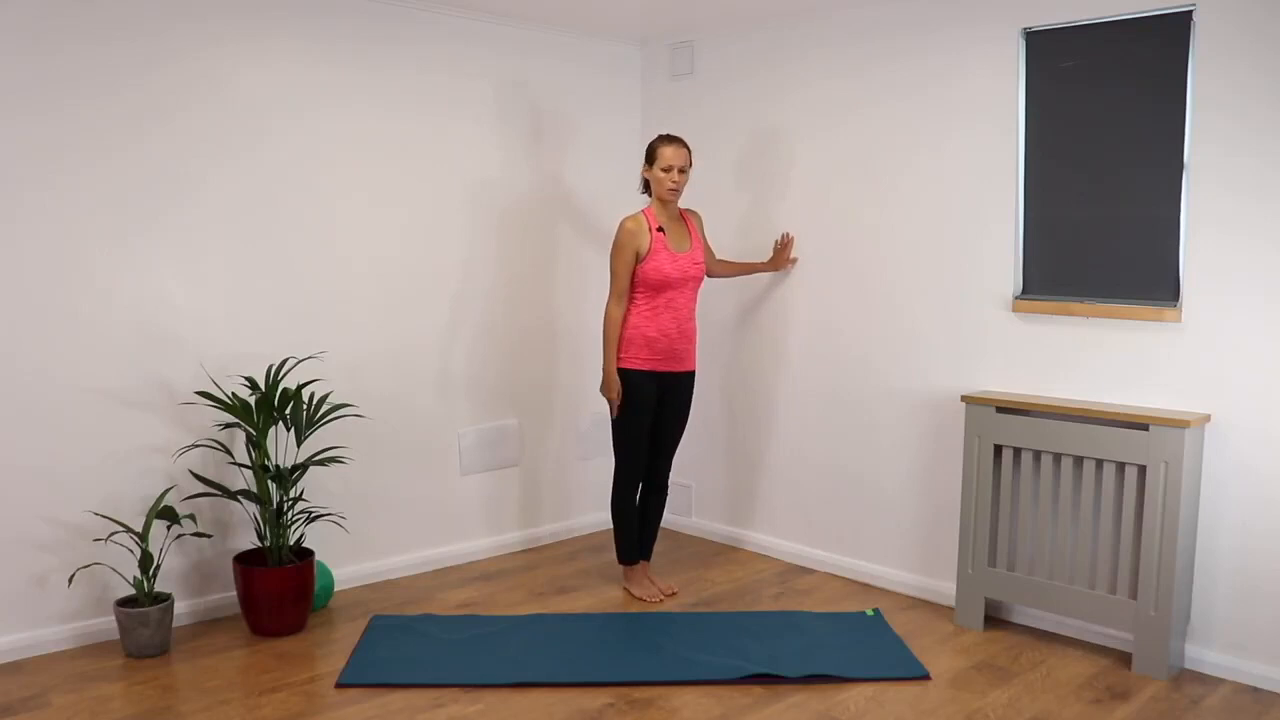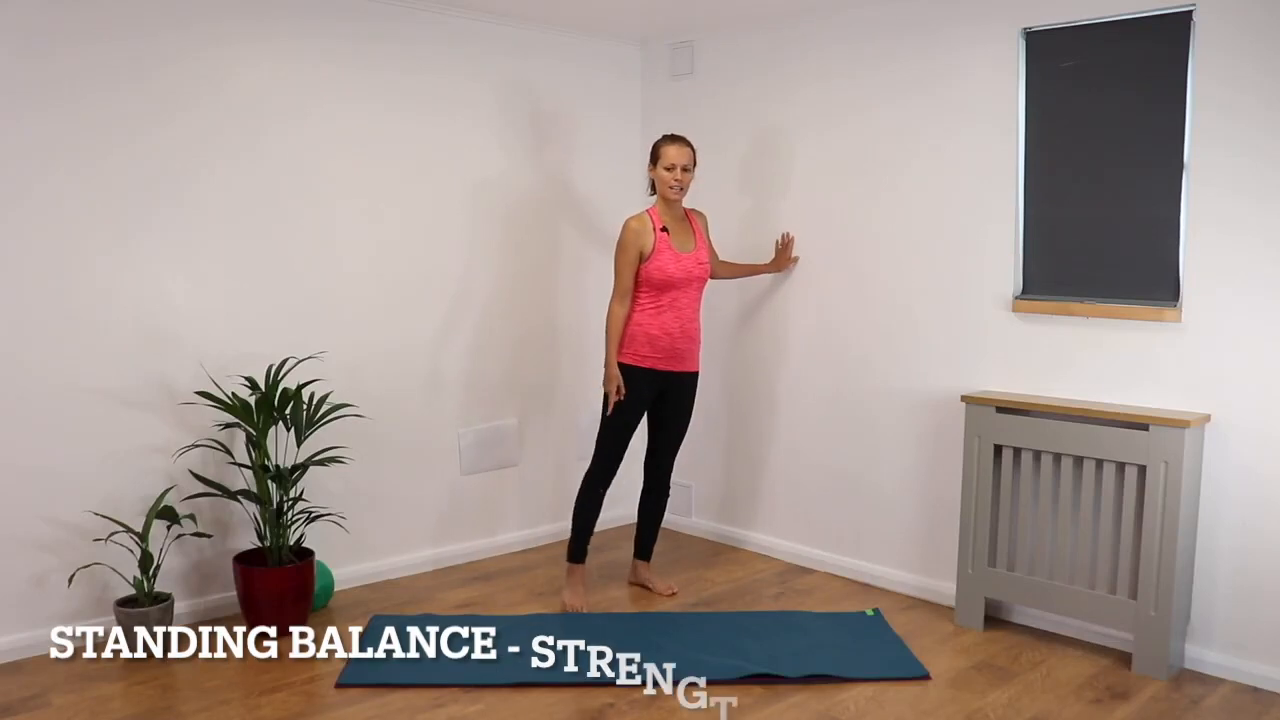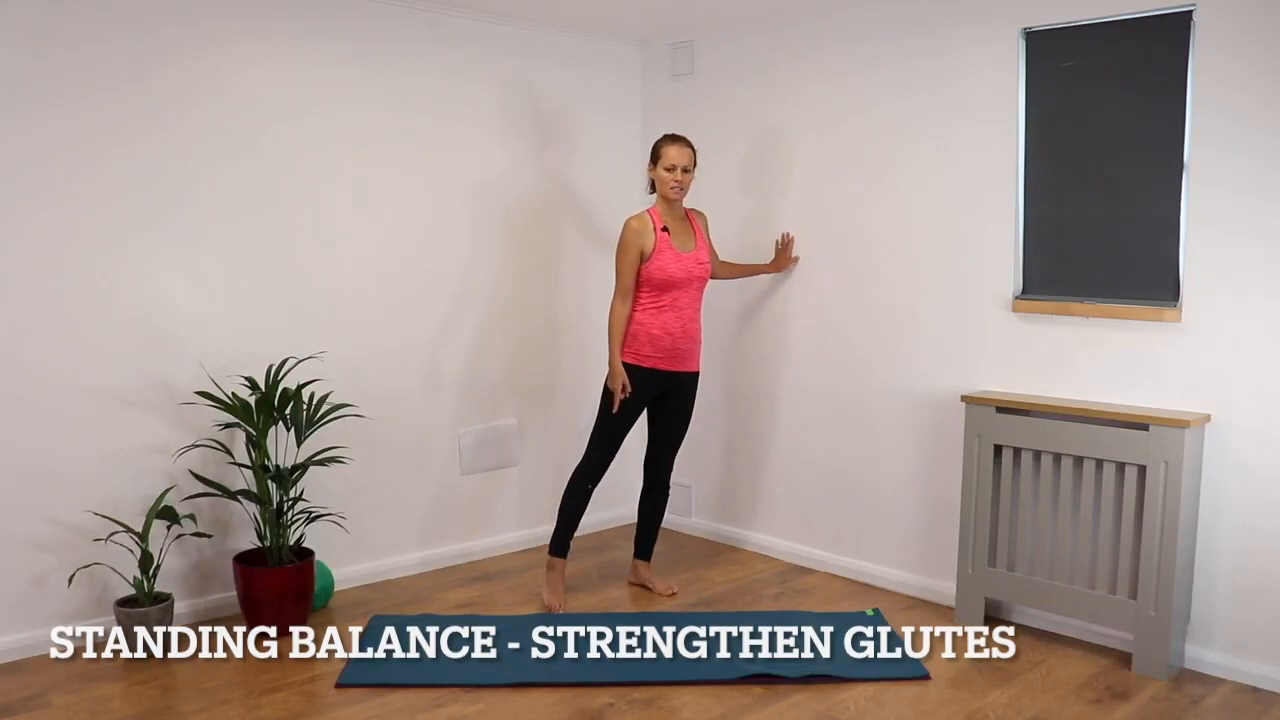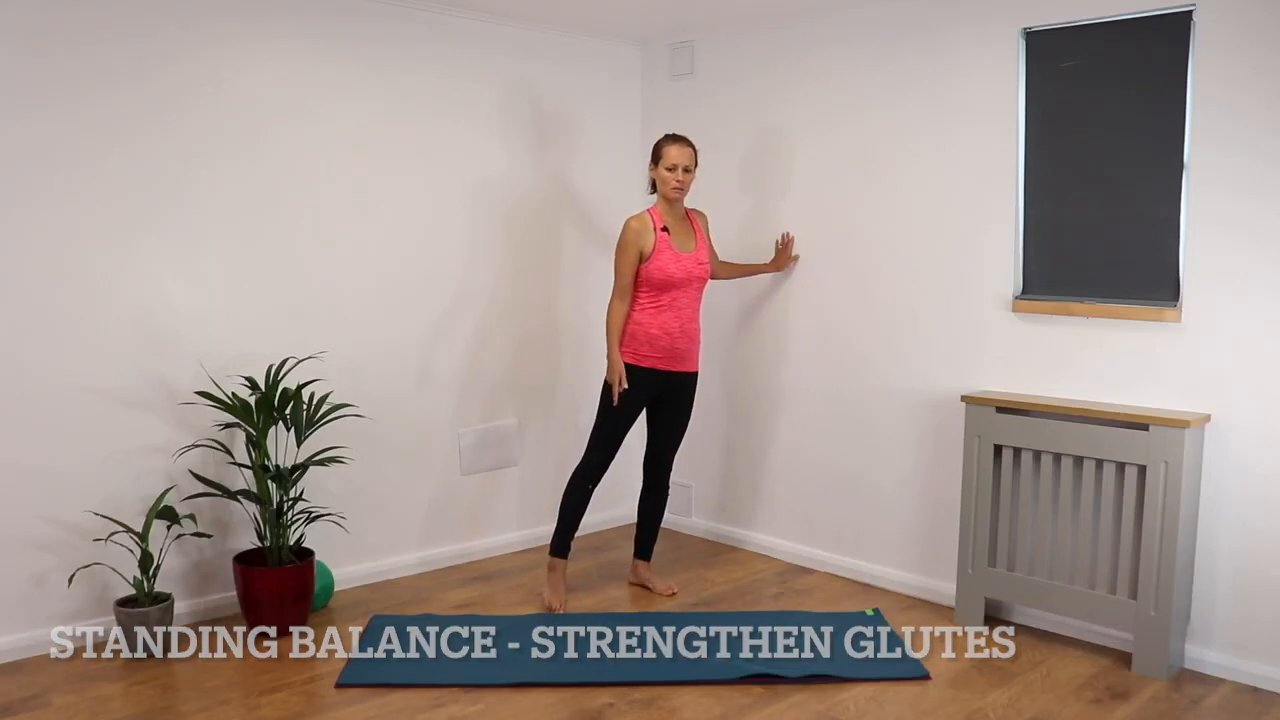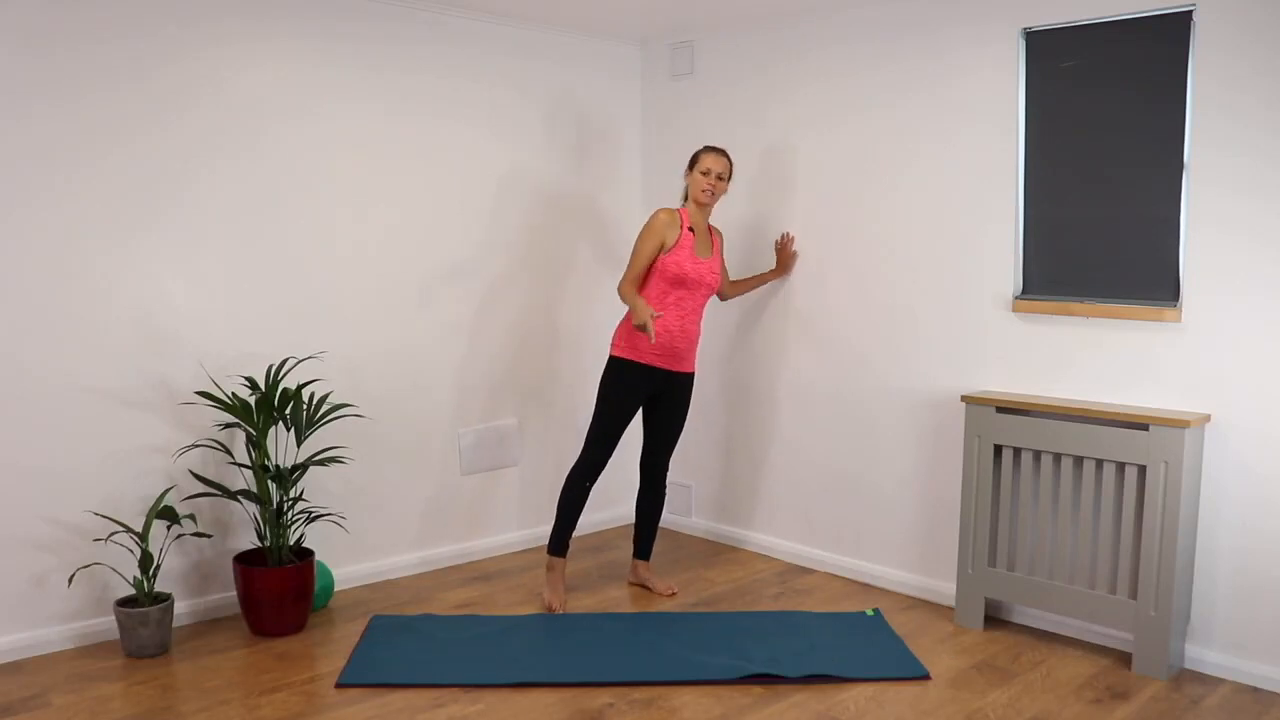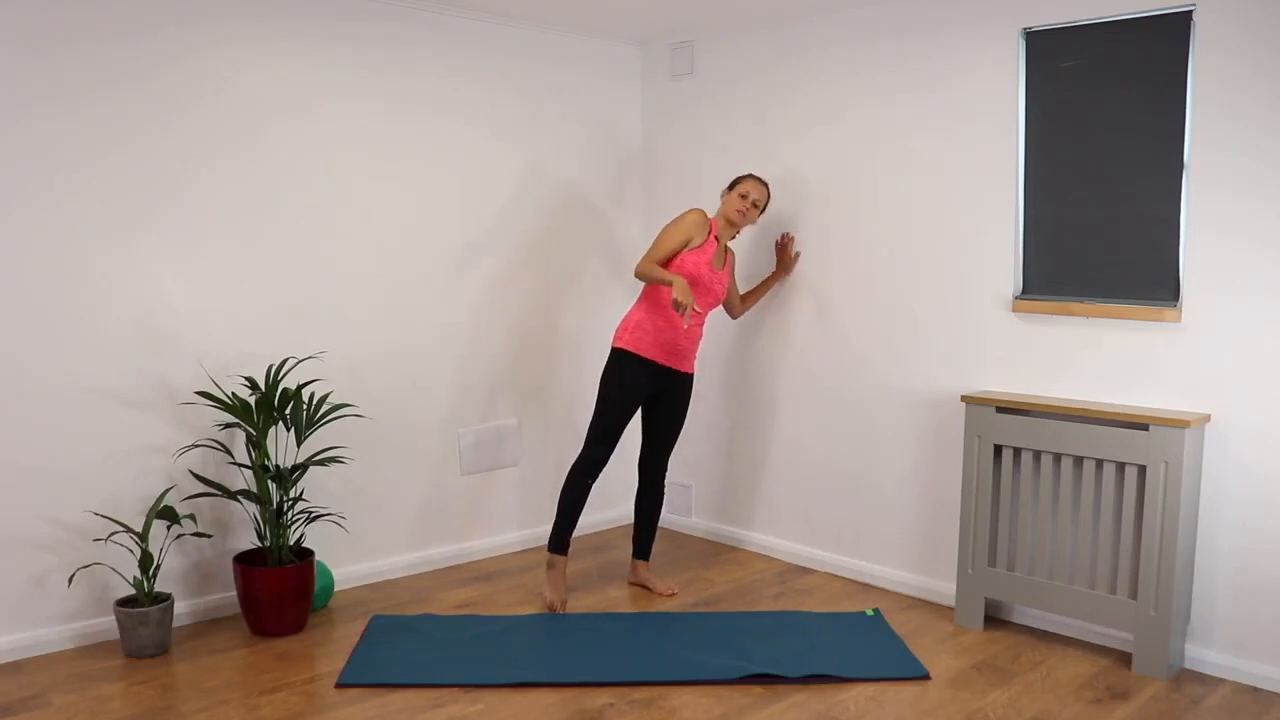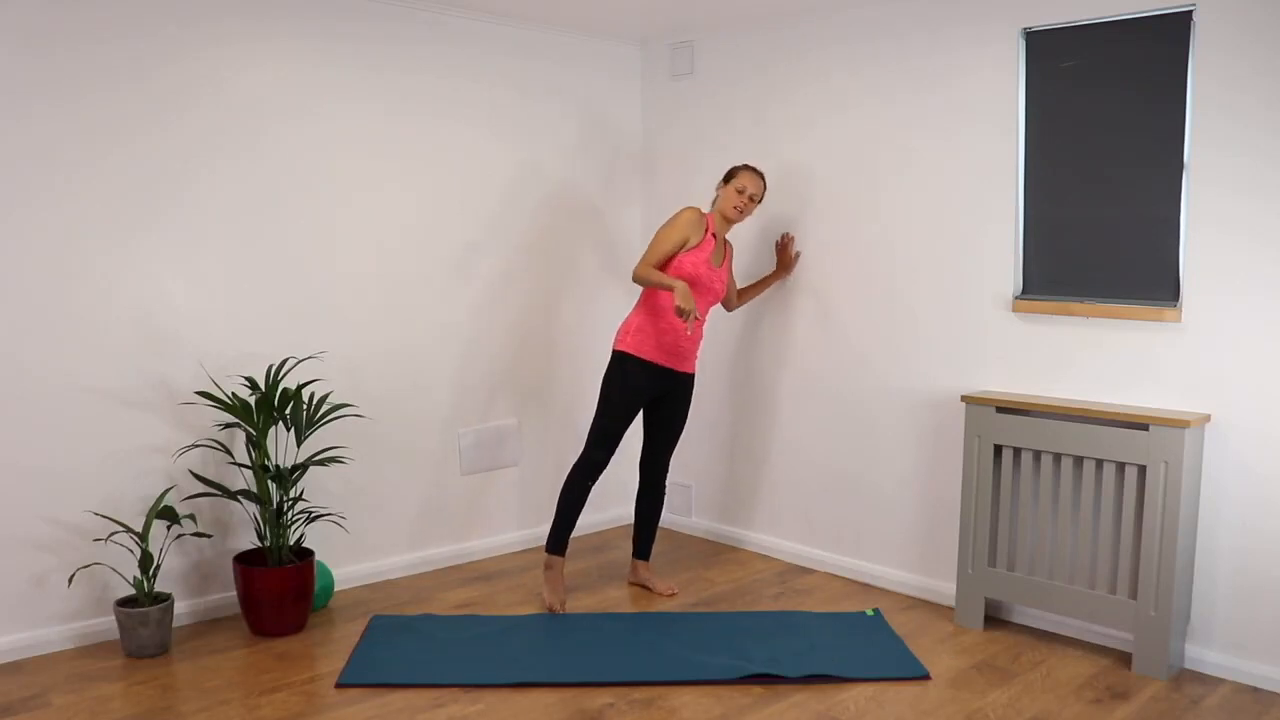
dt=0.5s
person 1, frame 1
left shoulder: (693, 222)
right shoulder: (633, 229)
left elbow: (711, 266)
right elbow: (617, 303)
left wrist: (767, 266)
right wrist: (609, 370)
left hip: (680, 368)
right hip: (637, 367)
left knee: (659, 471)
right knee: (630, 469)
left ankle: (644, 564)
right ankle: (630, 569)
person 1, frame 2
left shoulder: (698, 222)
right shoulder: (637, 228)
left elbow: (713, 268)
right elbow: (620, 301)
left wrist: (770, 266)
right wrist: (611, 365)
left hip: (683, 367)
right hip: (638, 364)
left knee: (660, 470)
right knee: (605, 465)
left ankle: (641, 566)
right ankle: (575, 570)
person 1, frame 3
left shoulder: (698, 221)
right shoulder: (638, 228)
left elbow: (713, 268)
right elbow: (622, 300)
left wrist: (770, 267)
right wrist: (615, 364)
left hip: (684, 368)
right hip: (639, 364)
left knee: (660, 470)
right knee: (596, 462)
left ankle: (641, 566)
right ankle: (556, 565)
person 1, frame 4
left shoulder: (699, 221)
right shoulder: (637, 227)
left elbow: (713, 269)
right elbow: (620, 299)
left wrist: (771, 266)
right wrist: (613, 358)
left hip: (682, 368)
right hip: (637, 364)
left knee: (659, 469)
right knee: (596, 462)
left ankle: (641, 566)
right ankle: (557, 566)
person 1, frame 5
left shoulder: (717, 238)
right shoulder: (666, 221)
left elbow: (725, 291)
right elbow: (627, 283)
left wrist: (775, 273)
right wrist: (640, 306)
left hip: (679, 370)
right hip: (634, 359)
left knee: (656, 468)
right knee: (594, 458)
left ankle: (641, 566)
right ankle: (555, 565)
person 1, frame 6
left shoulder: (728, 257)
right shoulder: (694, 222)
left elbow: (736, 308)
right elbow: (643, 267)
left wrist: (778, 274)
right wrist: (675, 280)
left hip: (679, 370)
right hip: (636, 355)
left knee: (655, 468)
right knee: (594, 455)
left ankle: (640, 565)
right ankle: (555, 563)
person 1, frame 7
left shoulder: (726, 249)
right shoulder: (691, 220)
left elbow: (730, 301)
right elbow: (640, 271)
left wrist: (777, 274)
right wrist: (676, 285)
left hip: (680, 370)
right hip: (638, 357)
left knee: (656, 468)
right knee: (595, 456)
left ankle: (640, 565)
right ankle: (553, 563)
